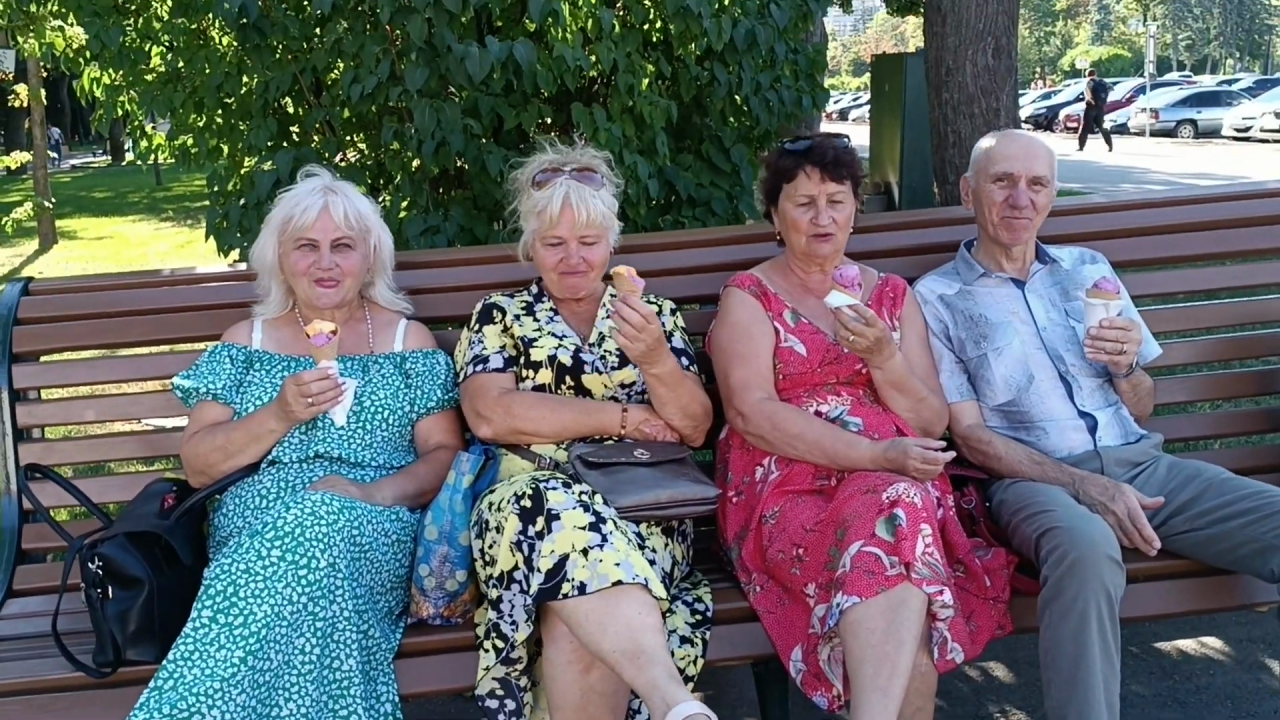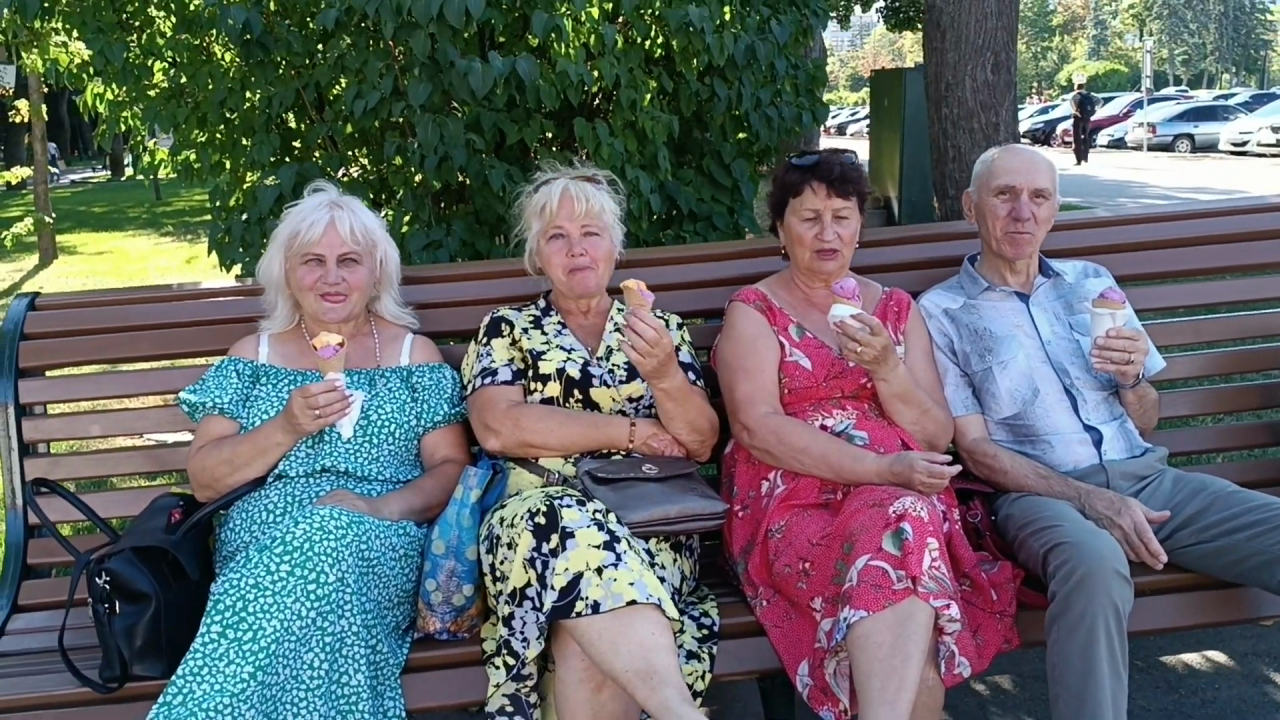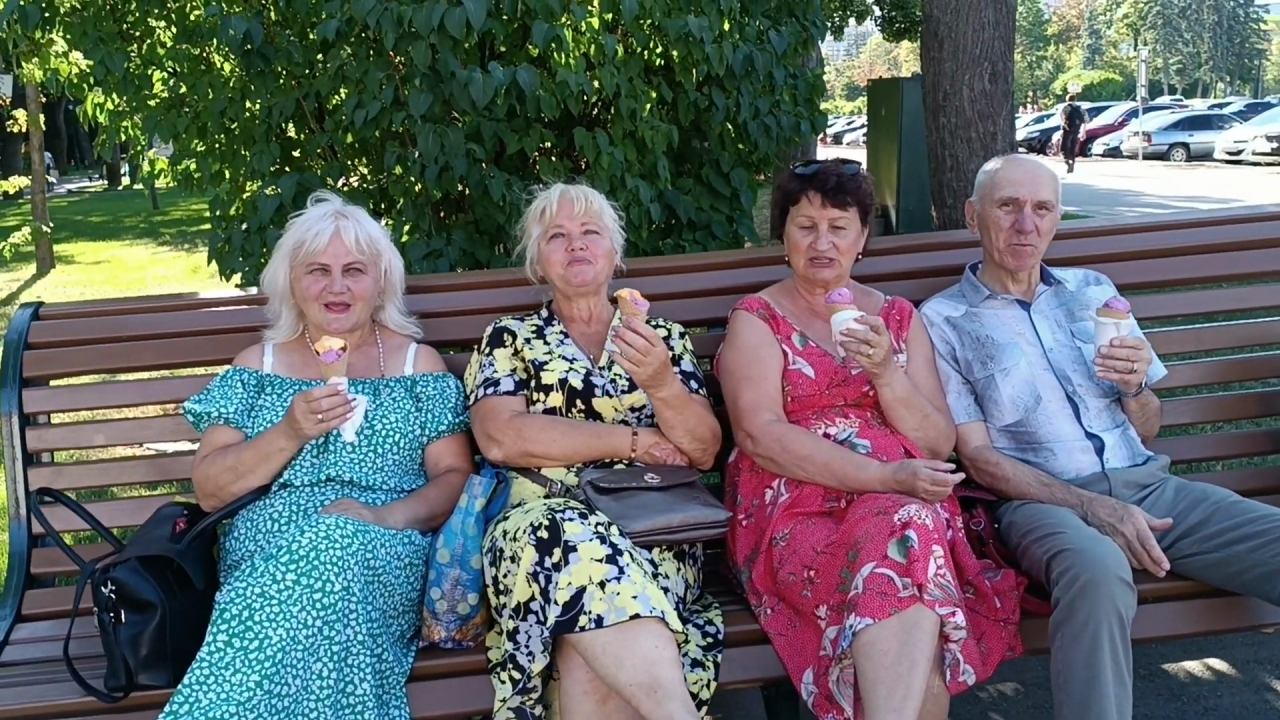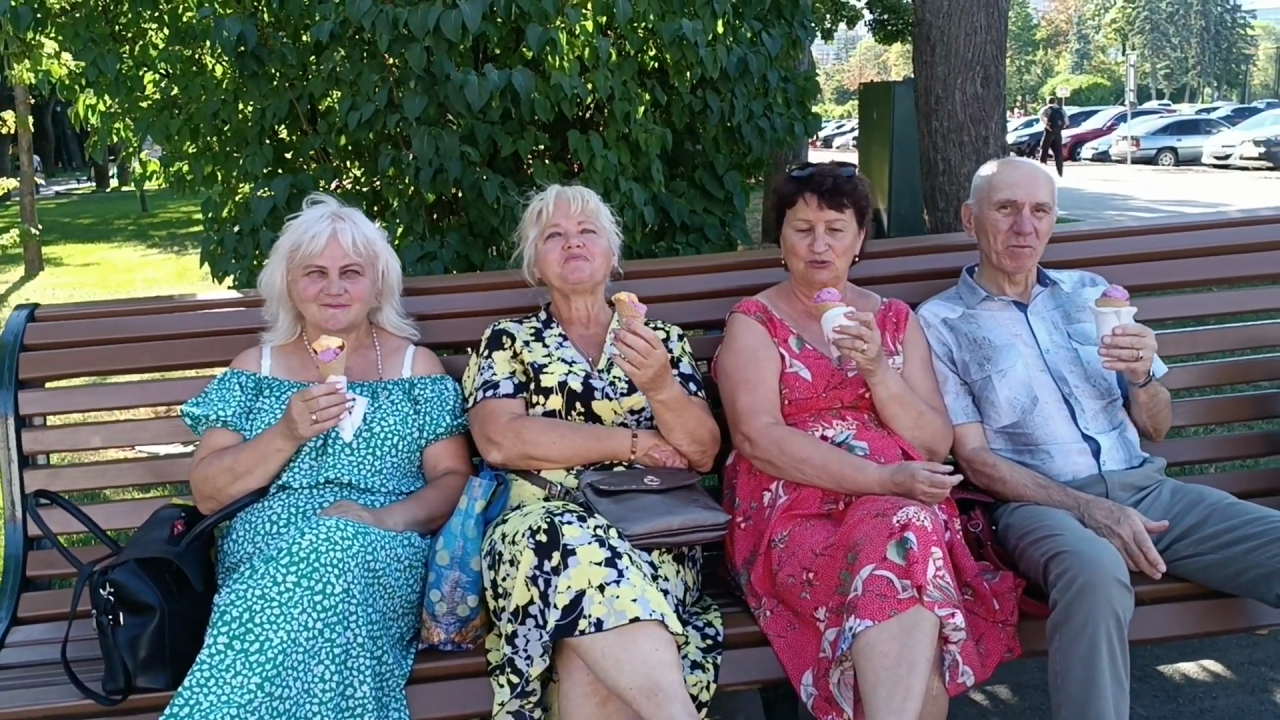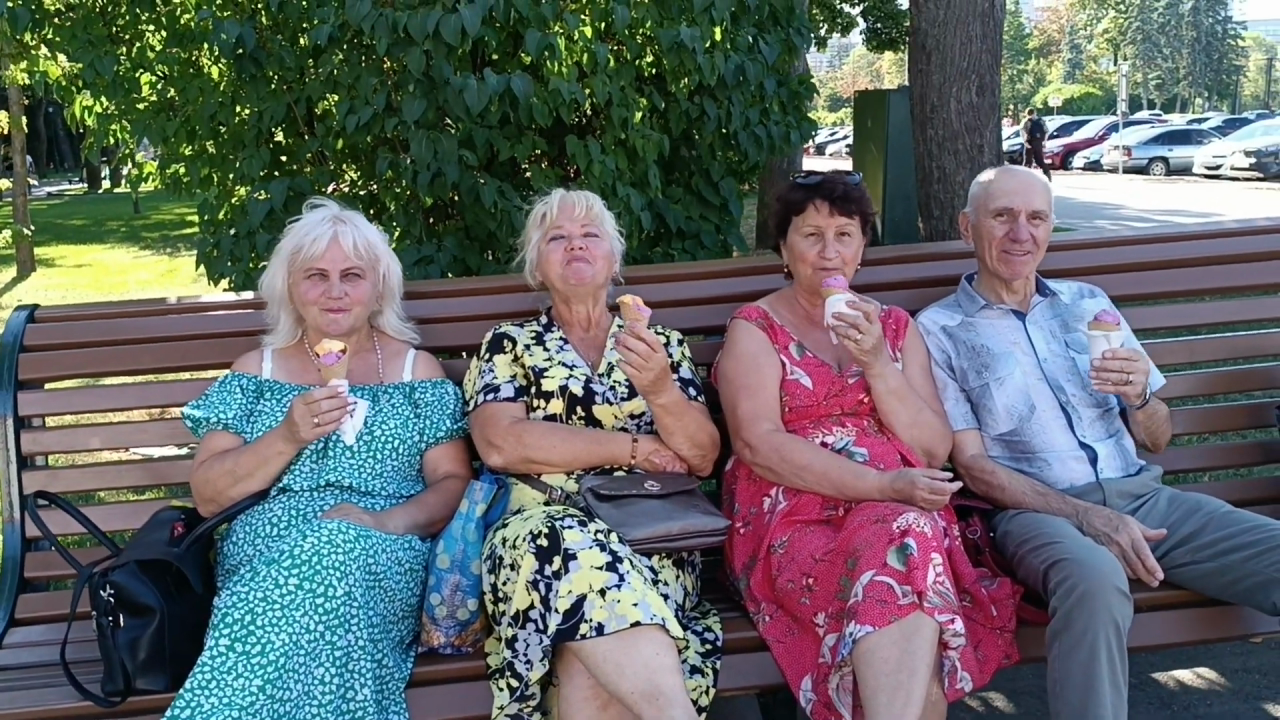
dt=0.3s
person 1, frame 1
left shoulder: (1089, 268)
right shoulder: (937, 298)
right elbow: (971, 436)
left wrist: (1126, 367)
right wrist: (1085, 485)
left hip: (1141, 463)
right hip: (1035, 478)
right knee: (1087, 547)
person 1, frame 2
left shoulder: (1091, 281)
right shoulder: (941, 312)
right elbow: (976, 448)
left wrist: (1131, 379)
right wrist: (1088, 498)
left hip: (1146, 476)
right hip: (1041, 492)
right knee: (1095, 562)
person 1, frame 3
left shoulder: (1093, 290)
right shoulder: (943, 320)
right elbow: (979, 456)
left wrist: (1134, 388)
right wrist: (1091, 506)
left hip: (1149, 485)
right hip: (1042, 500)
right knee: (1097, 569)
person 1, frame 4
left shoulder: (1089, 291)
right shoulder: (941, 322)
left elbow: (1156, 427)
right elbow: (975, 457)
left wrist: (1144, 376)
right wrist: (1088, 507)
left hip: (1144, 486)
right hip: (1040, 502)
right knee: (1095, 571)
person 1, frame 5
left shoulder: (1088, 302)
right shoulder: (939, 329)
left elbow: (1156, 440)
right elbow: (973, 464)
left wrist: (1139, 396)
right wrist: (1087, 516)
left hip: (1141, 494)
right hip: (1037, 510)
right knee: (1095, 579)
person 2, frame 1
left shoulder: (892, 293)
right shoulder: (748, 296)
left elbow: (931, 422)
right elbow: (752, 414)
left wrist: (881, 356)
right wrist: (878, 456)
left hip: (892, 479)
right hip: (787, 486)
left knee: (893, 511)
right knee: (895, 521)
person 2, frame 2
left shoulder: (896, 307)
right shoulder: (754, 311)
left elbow: (936, 436)
right elbow: (758, 428)
left wrist: (886, 368)
right wrist: (882, 467)
left hip: (898, 493)
right hip: (792, 500)
left knee: (903, 526)
right knee: (900, 545)
person 2, frame 3
left shoulder: (898, 316)
right shoulder: (756, 319)
left elbow: (938, 444)
right elbow: (761, 437)
left wrist: (885, 372)
right wrist: (886, 476)
left hip: (901, 500)
right hip: (796, 508)
left knee: (907, 532)
right knee: (905, 553)
person 2, frame 4
left shoulder: (895, 318)
right shoulder: (754, 322)
left elbow: (935, 445)
right elbow: (759, 439)
left wrist: (877, 370)
right wrist: (883, 478)
left hip: (897, 501)
right hip: (793, 510)
left knee: (906, 533)
right knee: (902, 552)
person 2, frame 5
left shoulder: (895, 325)
right shoulder: (754, 327)
left elbow: (935, 451)
right elbow: (759, 446)
left wrist: (877, 364)
right wrist: (883, 485)
left hip: (898, 508)
right hip: (794, 516)
left knee: (905, 540)
right knee: (904, 553)
person 3, frame 1
left shoulder: (654, 314)
right shoulder: (498, 315)
left elbow: (695, 427)
right elbow: (490, 416)
left wrist: (655, 360)
right wrist: (624, 417)
right hip: (533, 501)
right knee: (559, 516)
person 3, frame 2
left shoulder: (661, 326)
right shoulder: (507, 328)
left elbow: (701, 442)
right elbow: (498, 429)
left wrist: (663, 375)
right wrist: (631, 431)
right hip: (543, 516)
right knee: (573, 536)
person 3, frame 3
left shoulder: (663, 336)
right shoulder: (509, 338)
left elbow: (703, 450)
right elbow: (501, 438)
left wrist: (660, 383)
right wrist: (635, 441)
right hip: (547, 524)
right knee: (573, 545)
person 3, frame 4
left shoulder: (662, 337)
right shoulder: (508, 340)
left elbow: (703, 452)
right elbow: (500, 441)
left wrist: (659, 385)
right wrist: (634, 442)
right hip: (545, 527)
right knee: (573, 550)
person 3, frame 5
left shoulder: (662, 342)
right shoulder: (508, 344)
left elbow: (702, 457)
right elbow: (501, 445)
left wrist: (660, 390)
right wrist: (634, 447)
right hip: (545, 531)
right knee: (573, 552)
person 4, frame 1
left shoulder: (407, 340)
right shoulder: (246, 341)
left elbow: (446, 454)
right elbow: (197, 465)
left wrist: (376, 494)
right wrist: (281, 415)
left hip: (372, 530)
right hip: (256, 527)
left knee: (320, 527)
right knee: (311, 536)
person 4, frame 2
left shoulder: (415, 353)
right shoulder: (252, 355)
left elbow: (452, 468)
right elbow: (204, 481)
left wrist: (383, 507)
right wrist: (286, 428)
left hip: (378, 544)
right hip: (265, 540)
left knee: (332, 536)
right knee: (311, 552)
person 4, frame 3
left shoulder: (418, 362)
right shoulder: (257, 365)
left elbow: (456, 478)
right elbow: (209, 490)
left wrist: (388, 517)
right wrist: (289, 433)
left hip: (383, 553)
right hip: (267, 550)
left knee: (339, 546)
right knee: (326, 559)
person 4, frame 4
left shoulder: (416, 365)
right shoulder: (255, 367)
left elbow: (455, 480)
right elbow: (207, 493)
left wrist: (386, 518)
right wrist: (287, 433)
left hip: (380, 556)
right hip: (266, 552)
left knee: (338, 547)
right knee: (322, 556)
person 4, frame 5
left shoulder: (417, 368)
right shoulder: (255, 370)
left elbow: (454, 484)
right elbow: (207, 495)
left wrist: (387, 522)
right wrist: (288, 437)
left hip: (382, 558)
right hip: (265, 555)
left knee: (344, 551)
right knee: (327, 560)
